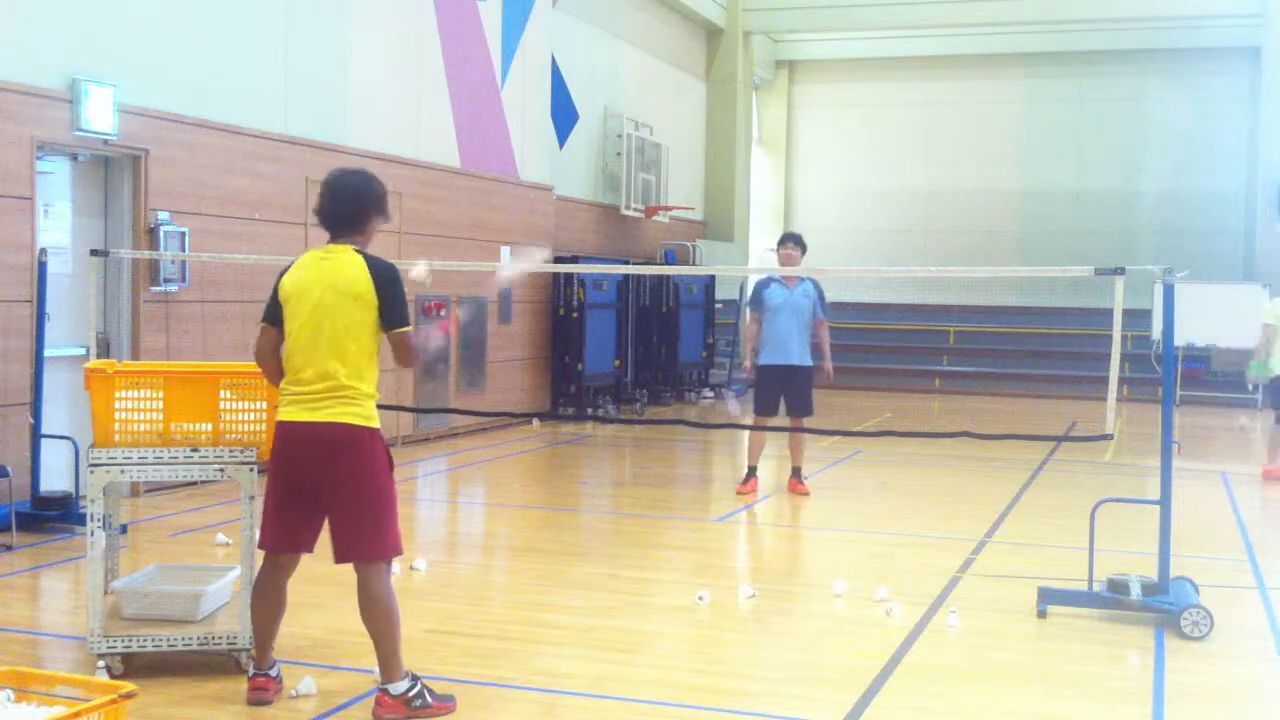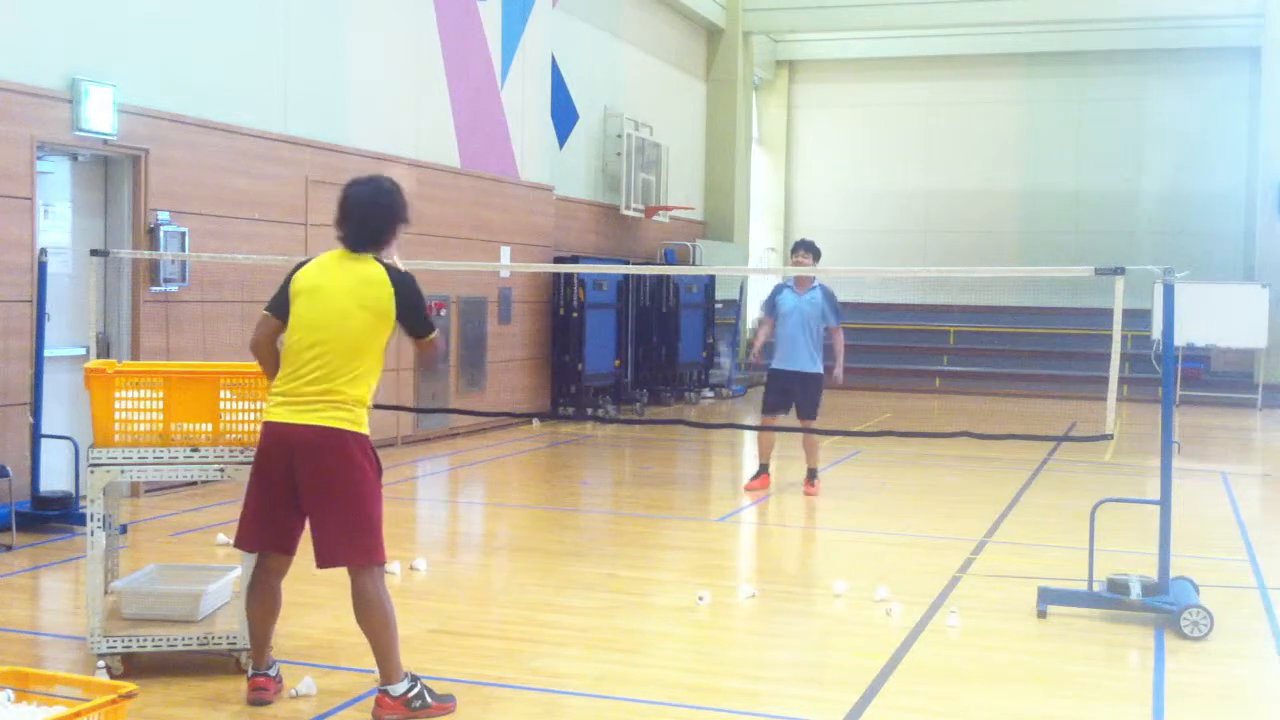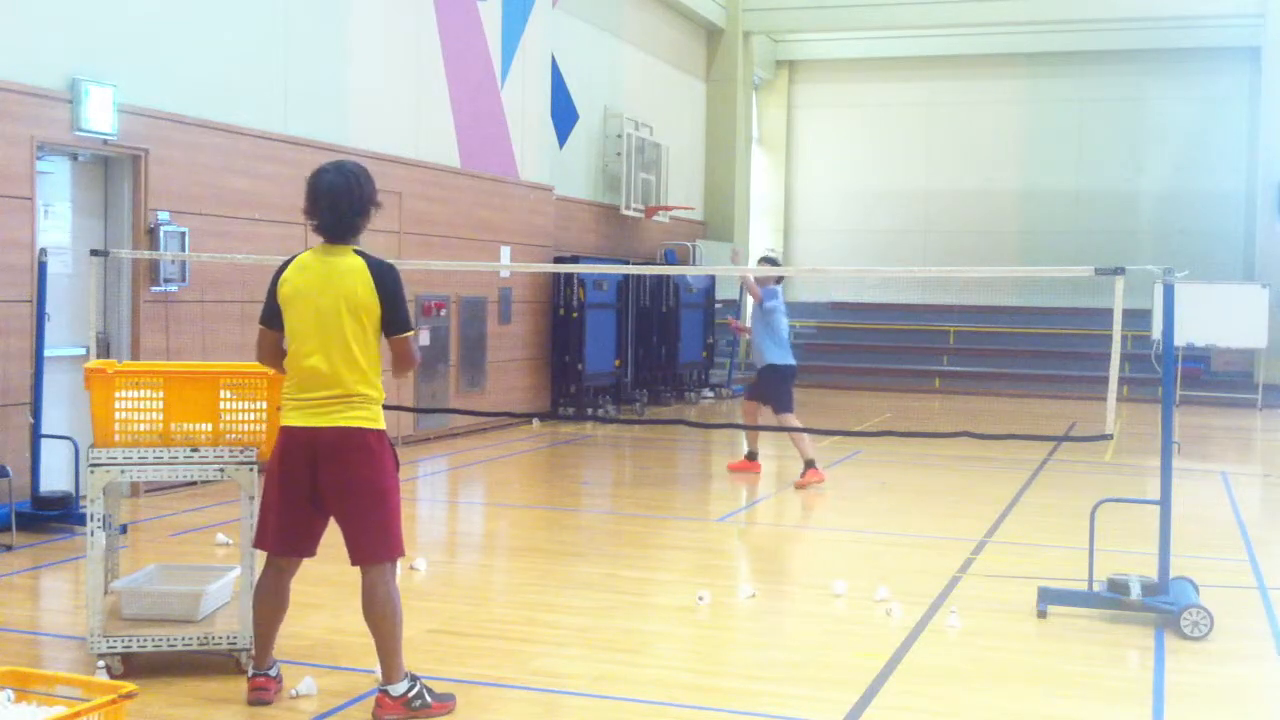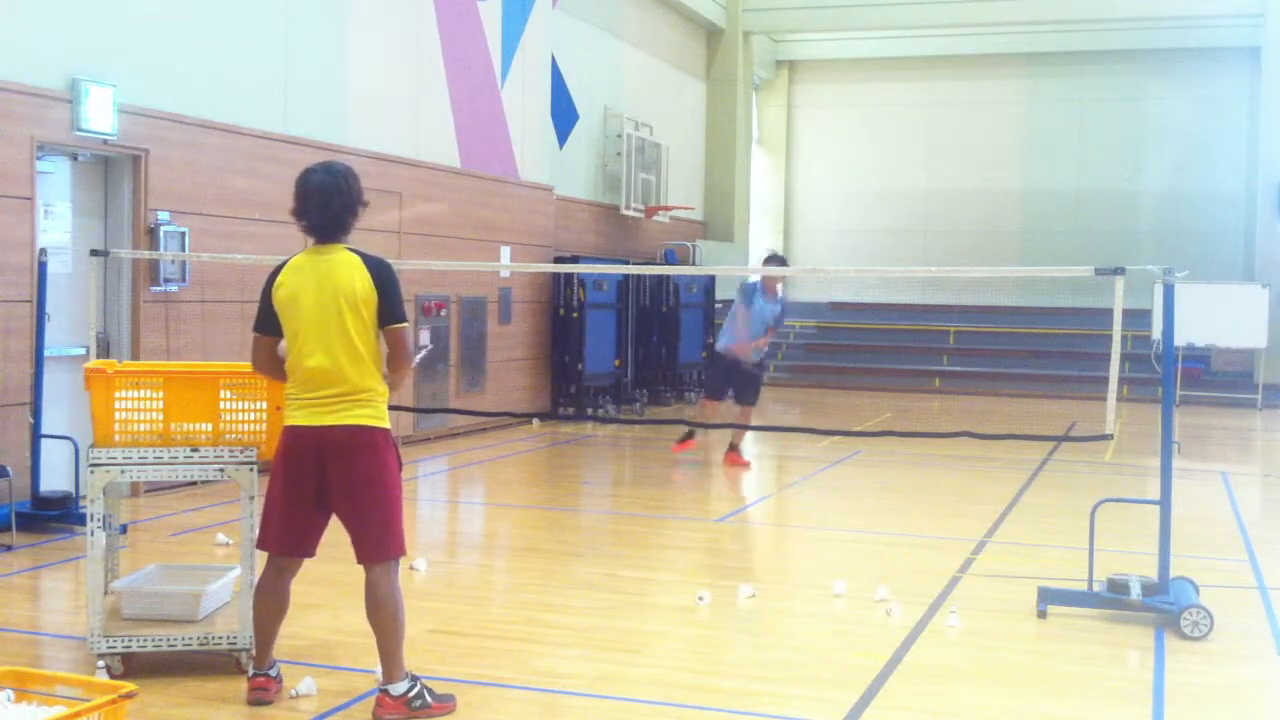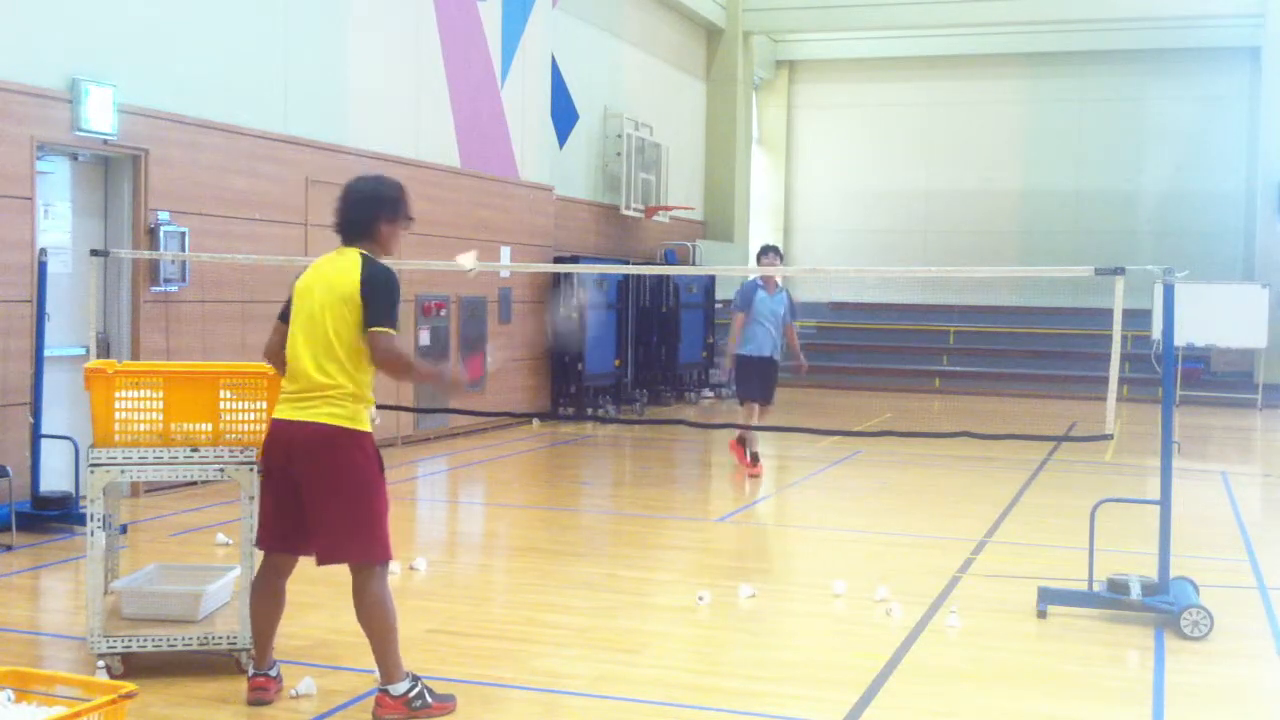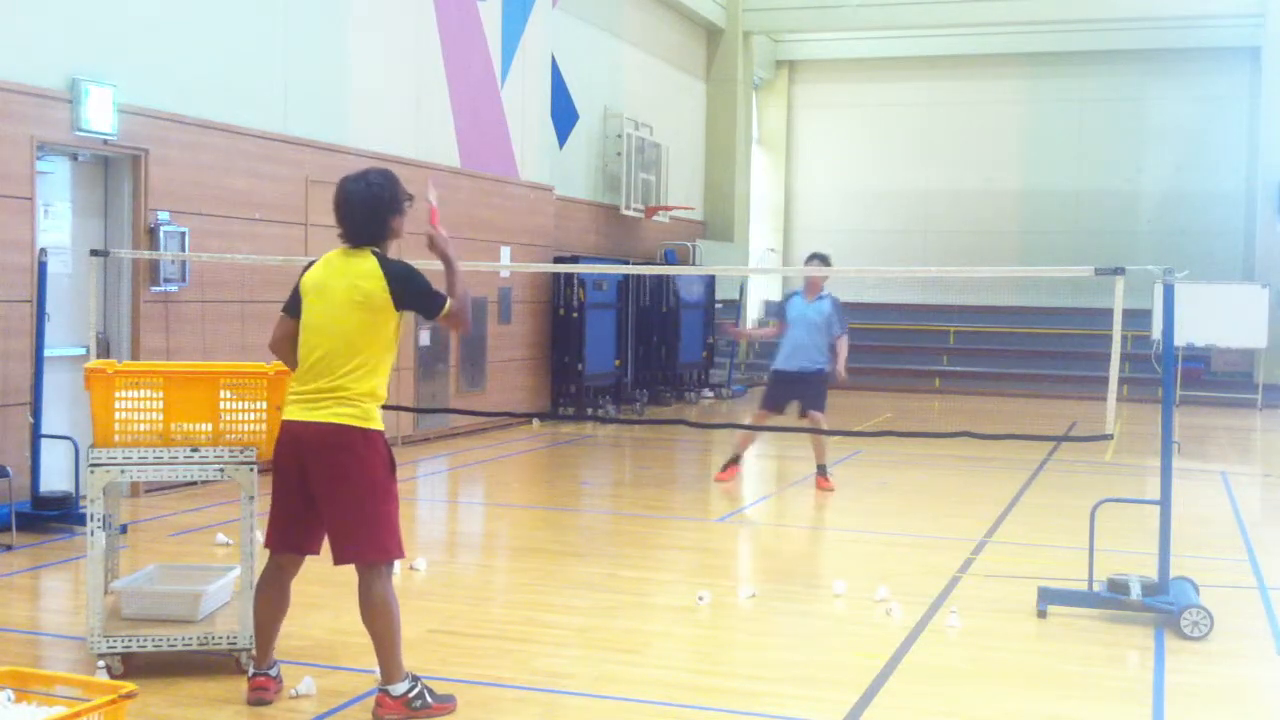
dt=0.7s
person 1, frame 1
left shoulder: (292, 273)
right shoulder: (378, 271)
left elbow: (264, 352)
right elbow: (406, 353)
left hip: (293, 428)
right hip: (350, 430)
left knee: (278, 557)
right knee: (372, 564)
left ankle: (261, 672)
person 1, frame 2
left shoulder: (305, 272)
right shoulder: (397, 284)
left elbow: (261, 343)
right elbow: (431, 348)
right wrist: (422, 328)
left hip: (280, 429)
right hip: (339, 435)
left knee: (270, 560)
right knee: (365, 568)
left ankle: (261, 672)
person 1, frame 3
left shoulder: (288, 272)
right shoulder: (378, 274)
left elbow: (267, 353)
right elbow: (407, 360)
right wrist: (387, 368)
left hip: (297, 431)
right hip: (357, 433)
left knee: (280, 560)
right knee: (377, 565)
left ankle: (261, 673)
person 1, frame 4
left shoulder: (281, 277)
right shoulder: (373, 271)
left elbow: (263, 361)
right elbow: (402, 356)
right wrist: (388, 381)
left hip: (300, 432)
right hip: (361, 431)
left knee: (282, 560)
right knee: (381, 564)
left ankle: (261, 672)
person 1, frame 5
left shoulder: (313, 272)
right shoulder: (376, 272)
left elbow: (273, 351)
right elbow: (381, 353)
right wrist: (433, 375)
left hip: (286, 425)
right hip: (337, 431)
left knee: (276, 557)
right knee: (368, 564)
left ankle: (262, 672)
person 1, frame 6
left shoulder: (315, 270)
right shoulder: (395, 275)
left elbow: (279, 344)
right elbow: (459, 318)
right wrist: (449, 260)
left hip: (296, 426)
right hip: (352, 432)
left knee: (283, 558)
right knee: (374, 564)
left ankle: (262, 672)
person 2, frame 1
left shoulder: (812, 288)
right shoulder: (764, 286)
left elbow: (821, 325)
right elbow: (753, 323)
left wrist: (827, 358)
right wrist: (747, 356)
left hip: (800, 364)
right hip: (768, 363)
left knee: (798, 421)
right knee: (760, 419)
left ankle: (796, 476)
right ankle: (751, 475)
person 2, frame 2
left shoulder: (824, 295)
right shoulder: (779, 291)
left elbow: (836, 331)
right elbow: (768, 324)
left wrist: (839, 365)
right wrist: (757, 346)
left hip: (810, 370)
right hip: (780, 367)
left knee: (807, 423)
right knee: (768, 419)
left ankle: (812, 476)
right ankle: (763, 473)
person 2, frame 3
left shoulder: (771, 292)
right shoulder: (764, 300)
left elbow: (754, 291)
left wrist: (739, 266)
right wrist: (743, 328)
left hip: (778, 366)
right hip: (769, 366)
left knee: (785, 416)
right knee: (749, 406)
left ankle: (811, 468)
right ankle: (751, 459)
person 2, frame 4
left shoulder: (780, 306)
right shoulder: (750, 289)
left elbow: (768, 338)
right elbow: (741, 314)
left wrist: (746, 349)
right wrist: (740, 339)
left hip: (751, 360)
right hip: (725, 353)
left knee: (747, 409)
right knee: (709, 402)
left ankle: (733, 451)
right ankle: (690, 435)
person 2, frame 5
left shoulder: (784, 295)
right shoulder: (748, 289)
left elbow: (789, 328)
right elbow: (738, 323)
left wrist: (800, 356)
right wrist: (730, 354)
left hip: (771, 358)
right hip: (748, 356)
left knee: (761, 409)
right knee: (751, 407)
left ankle: (739, 441)
right ankle: (755, 459)
person 2, frame 6
left shoulder: (831, 304)
right shoulder: (790, 300)
left elbow: (841, 338)
right elbow: (777, 330)
left wrist: (840, 364)
right wrist: (748, 334)
left hip: (814, 372)
right hip: (783, 369)
left knee: (816, 418)
right knee: (760, 416)
left ankle: (822, 472)
right ankle: (733, 463)
